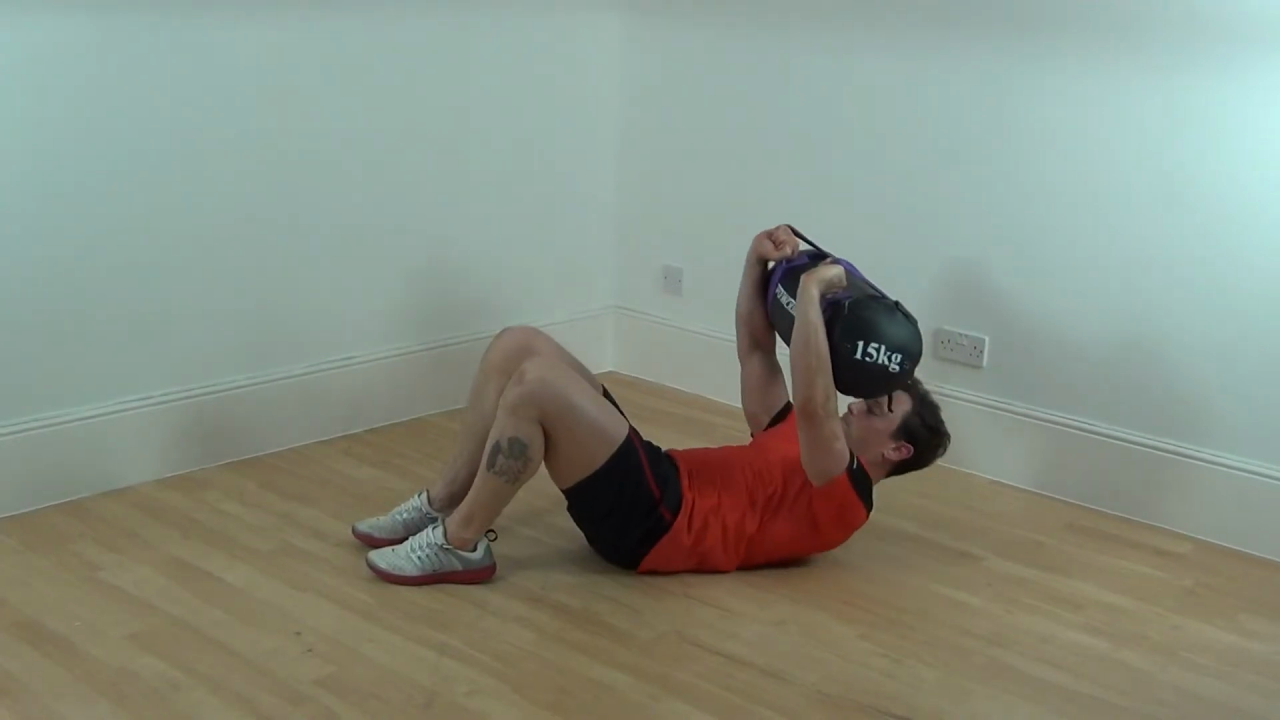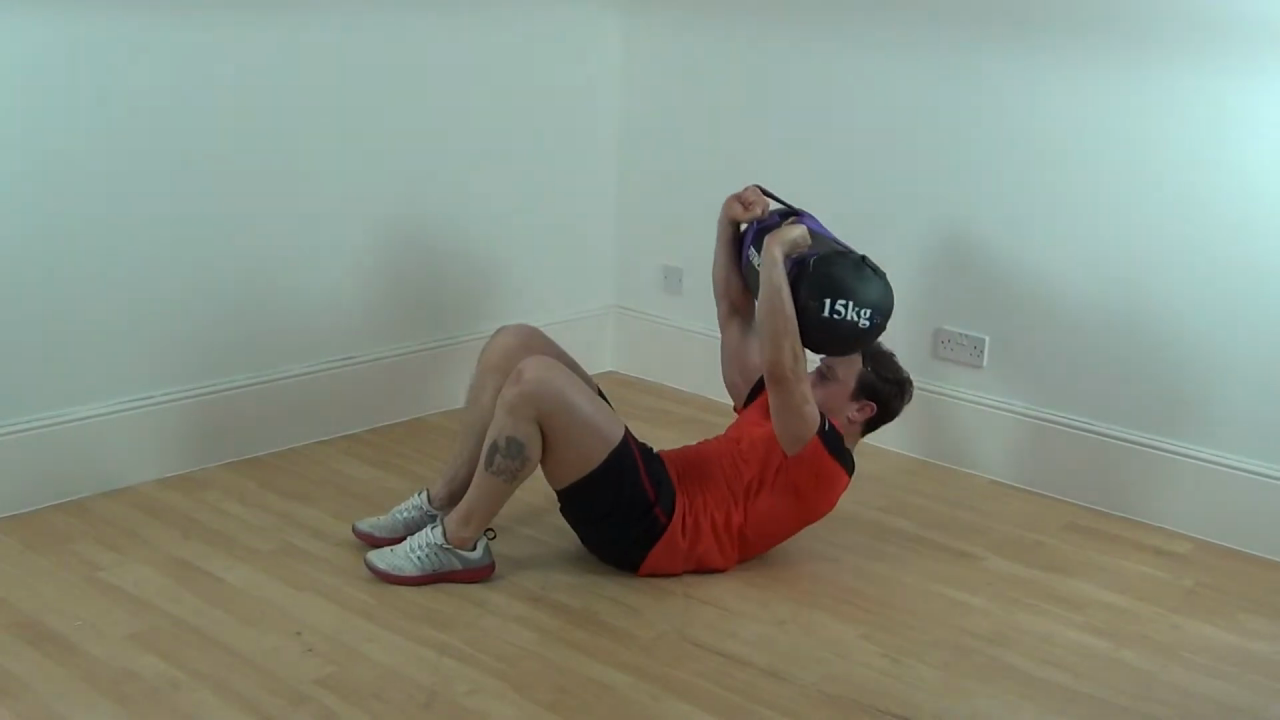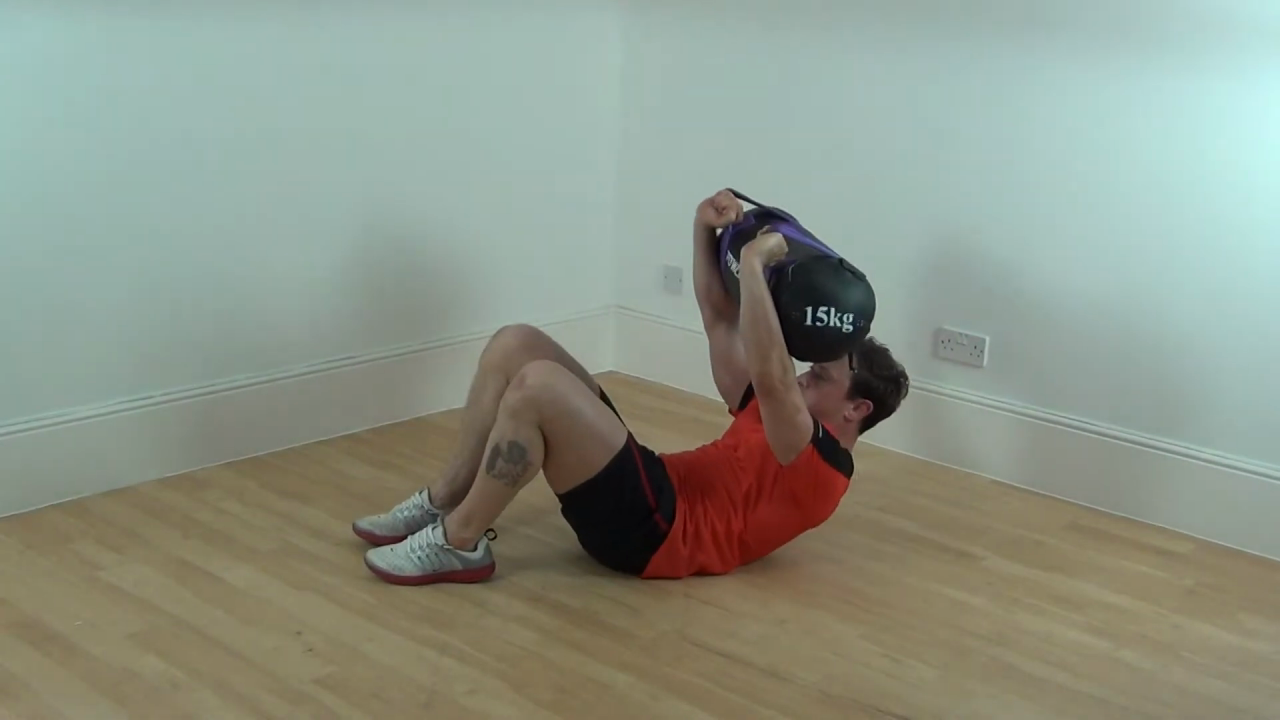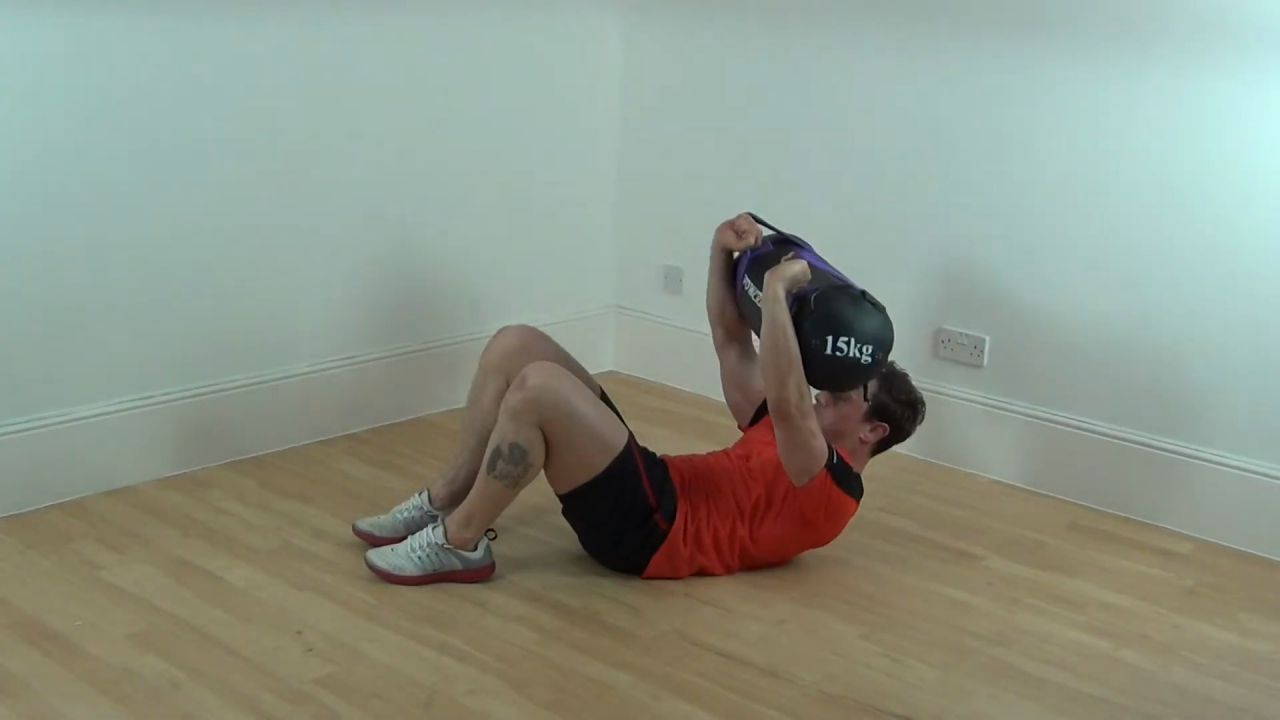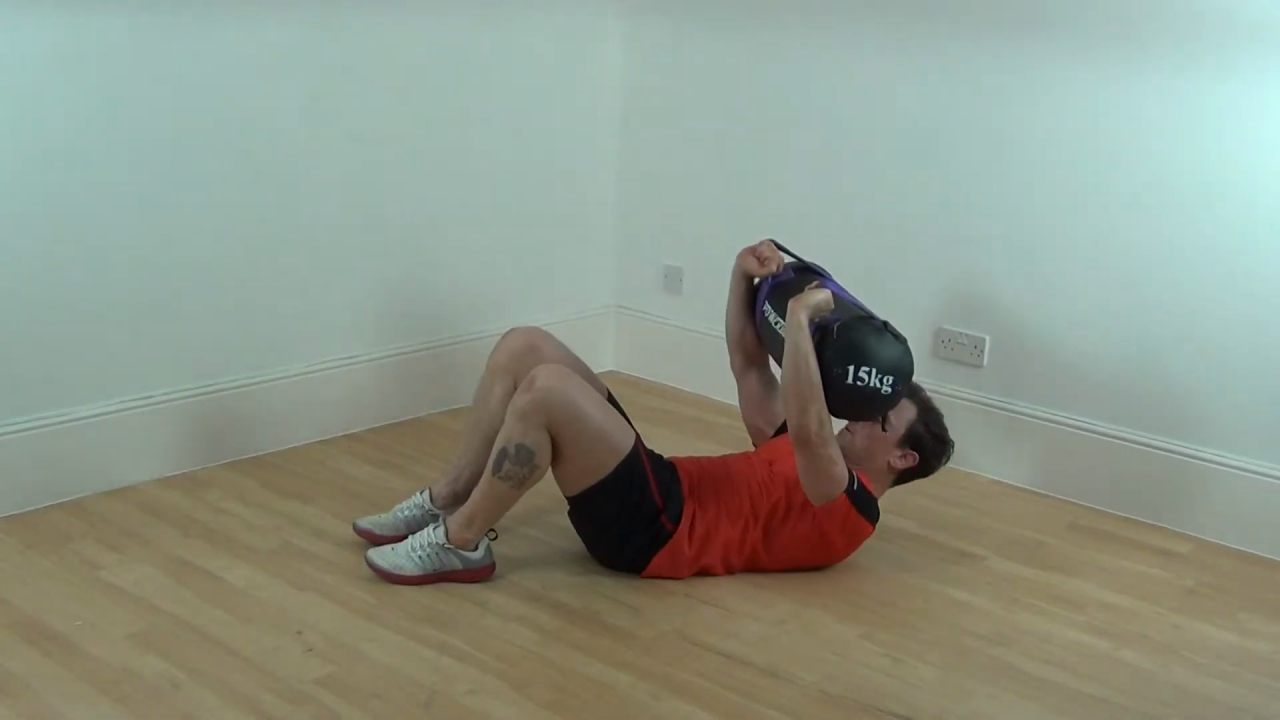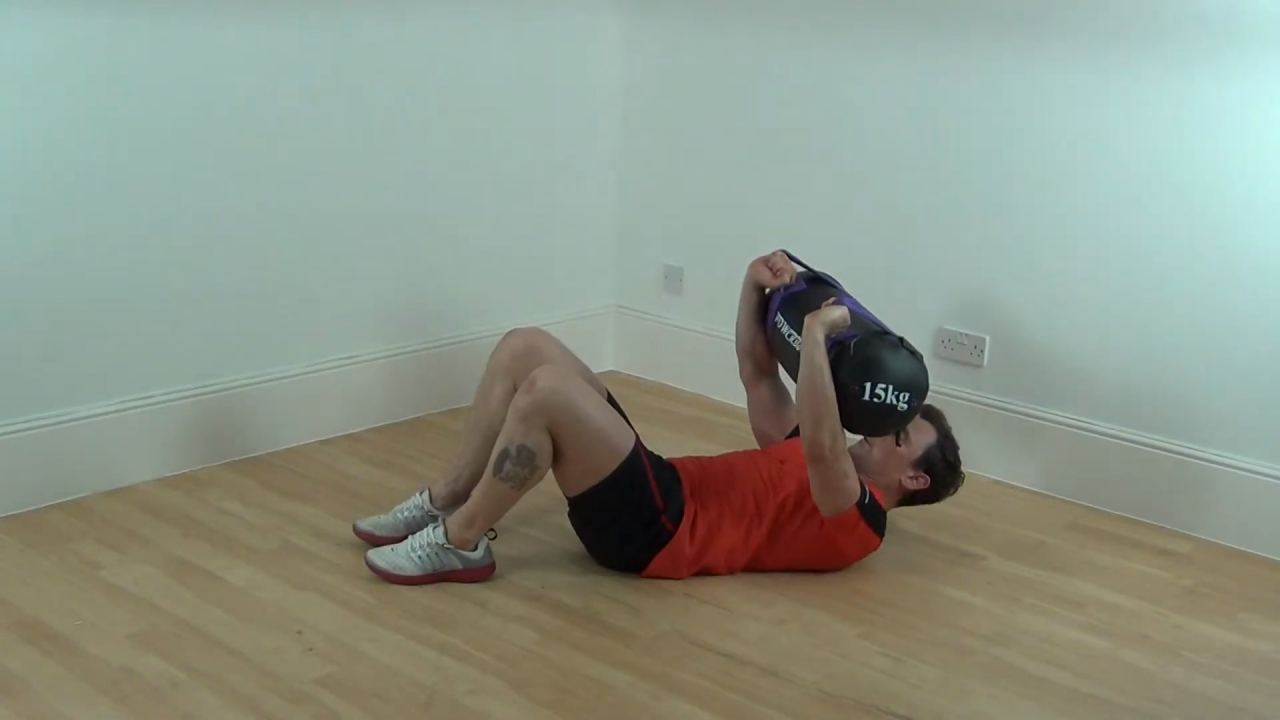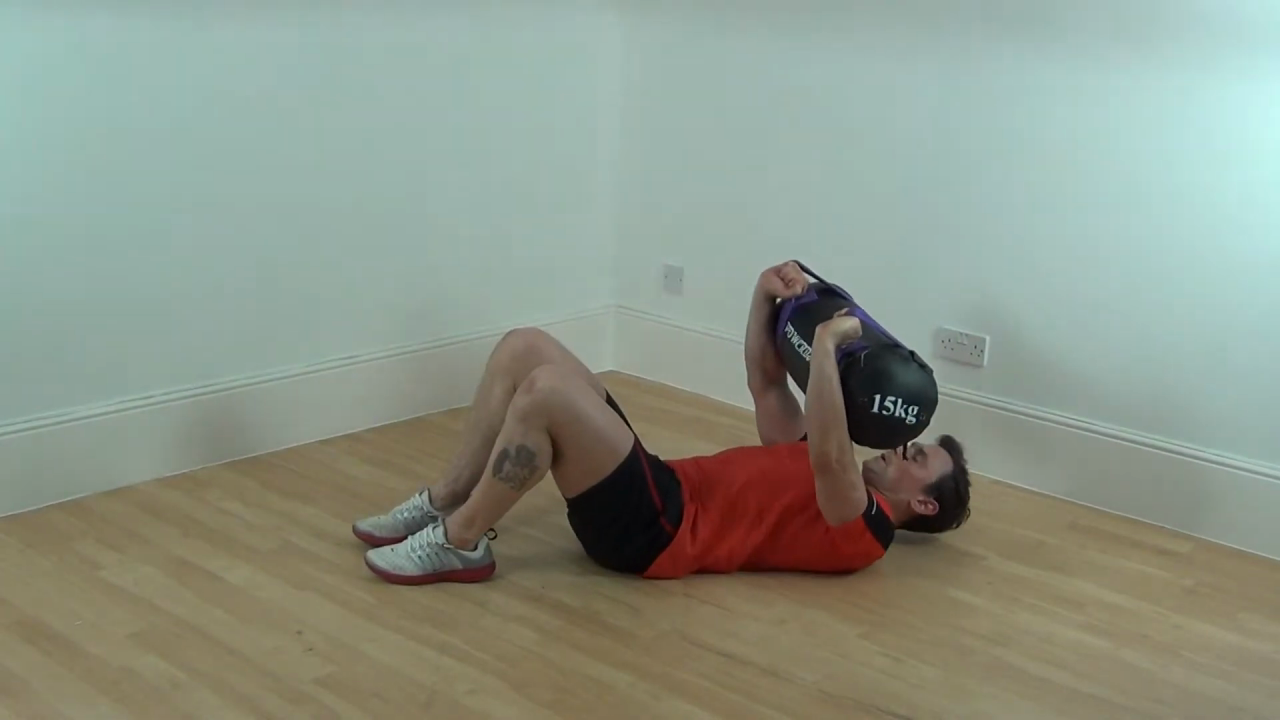
dt=0.3s
person 1, frame 1
left shoulder: (843, 498)
right shoulder: (802, 444)
left elbow: (815, 403)
right elbow: (754, 350)
left wrist: (810, 292)
right wrist: (758, 259)
left hip: (649, 522)
right hip: (650, 480)
left knee: (536, 382)
right knee: (517, 345)
left ankle: (459, 544)
right ankle: (440, 504)
person 1, frame 2
left shoulder: (821, 461)
right shoulder: (781, 414)
left elbow: (782, 365)
right elbow: (736, 318)
left wrist: (775, 253)
right wrist: (730, 225)
left hip: (649, 524)
right hip: (639, 490)
left knee: (532, 381)
right knee: (513, 344)
left ankle: (457, 543)
right ankle: (440, 504)
person 1, frame 3
left shoulder: (820, 467)
right shoulder: (775, 417)
left elbow: (770, 373)
right elbow: (720, 321)
left wrist: (754, 263)
right wrist: (704, 228)
left hip: (649, 528)
right hip: (641, 489)
left knee: (535, 386)
right knee: (514, 344)
left ankle: (458, 544)
right ankle: (441, 502)
person 1, frame 4
left shoulder: (832, 490)
right shoulder: (786, 436)
left elbow: (788, 400)
right elbow: (731, 342)
left wrist: (776, 289)
right wrist: (722, 250)
left hip: (648, 529)
right hip: (642, 489)
left knee: (537, 386)
right knee: (515, 345)
left ankle: (459, 544)
right ankle: (442, 501)
person 1, frame 5
left shoulder: (848, 511)
right shoulder: (808, 459)
left elbow: (808, 427)
right elbow: (748, 365)
left wrist: (799, 316)
right wrist: (743, 274)
left hip: (653, 528)
right hip: (651, 488)
left knee: (544, 388)
right knee: (522, 346)
left ankle: (460, 542)
right ankle: (443, 502)
person 1, frame 6
left shoulder: (855, 520)
right shoulder: (814, 463)
left elbow: (822, 442)
right elbow: (757, 373)
left wrist: (816, 331)
right wrist: (754, 282)
left hip: (653, 529)
right hip: (654, 488)
left knee: (545, 389)
right knee: (524, 348)
left ankle: (460, 544)
right ankle: (442, 502)
person 1, frame 7
left shoulder: (860, 530)
right shoulder: (838, 486)
left elbow: (829, 454)
right elbow: (765, 382)
left wrist: (826, 341)
right wrist: (766, 293)
left hip: (652, 529)
right hip: (656, 488)
left knee: (545, 388)
right knee: (522, 347)
left ankle: (460, 543)
right ankle: (442, 502)
